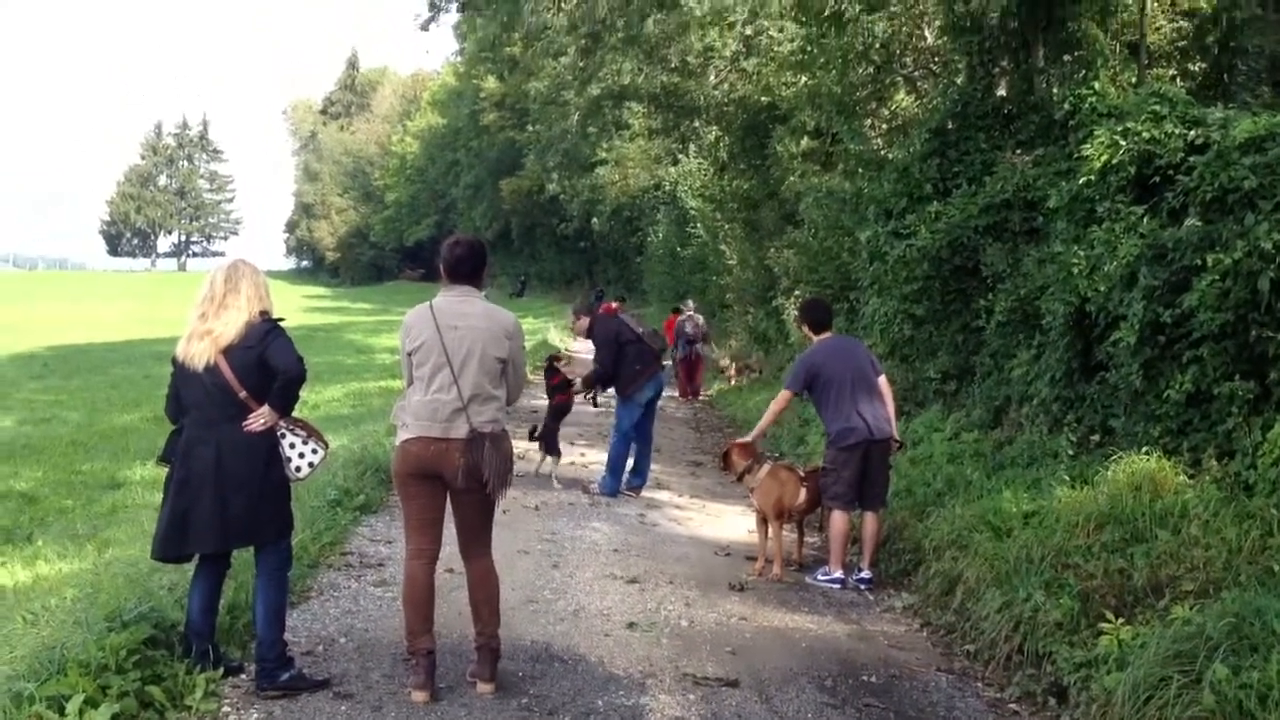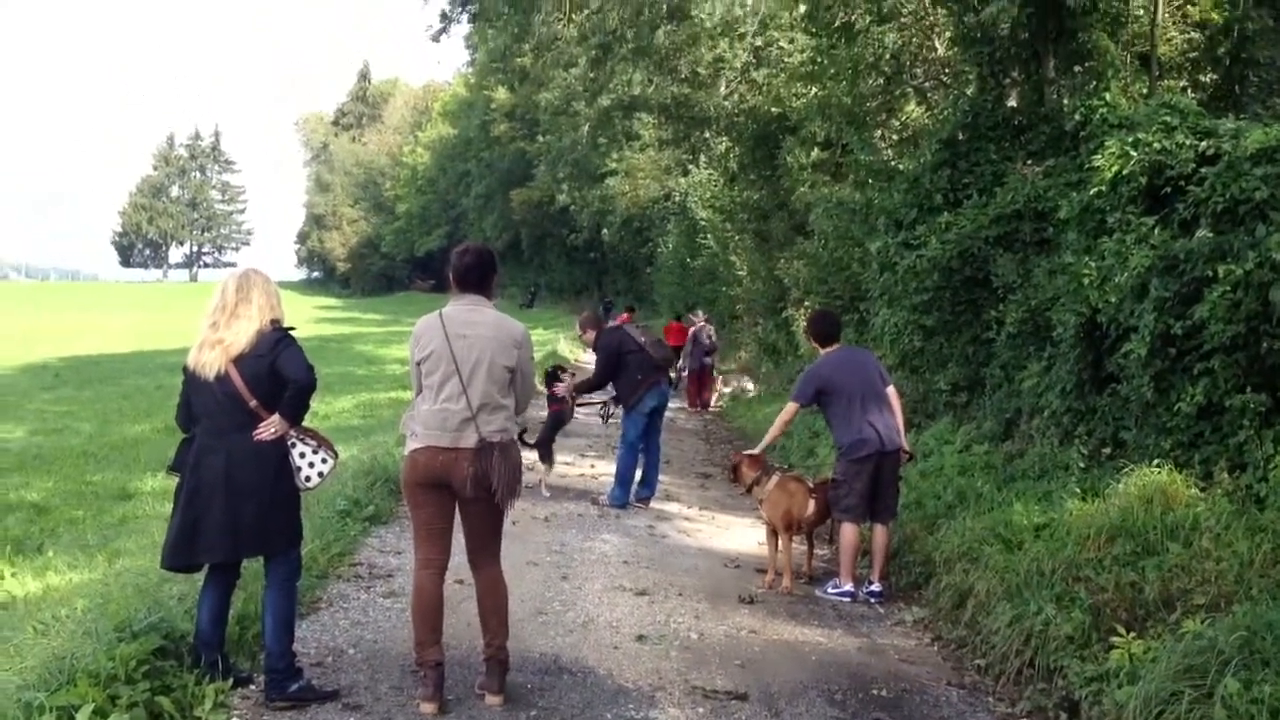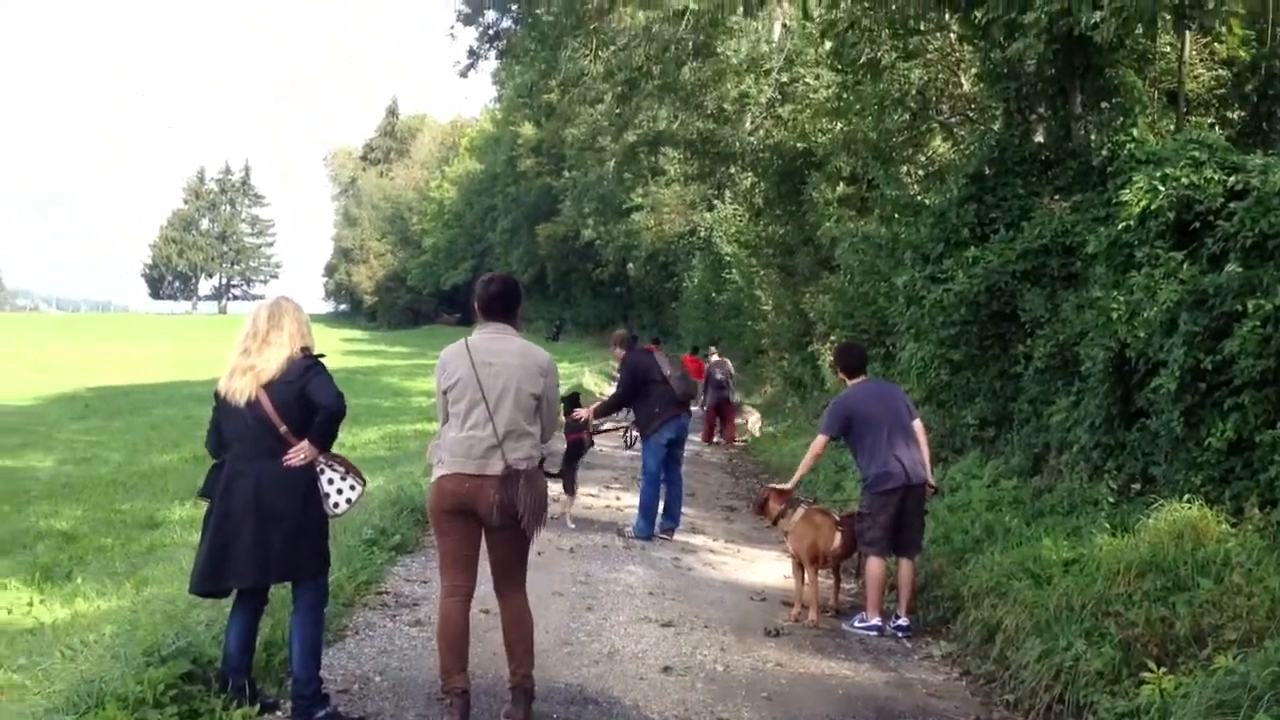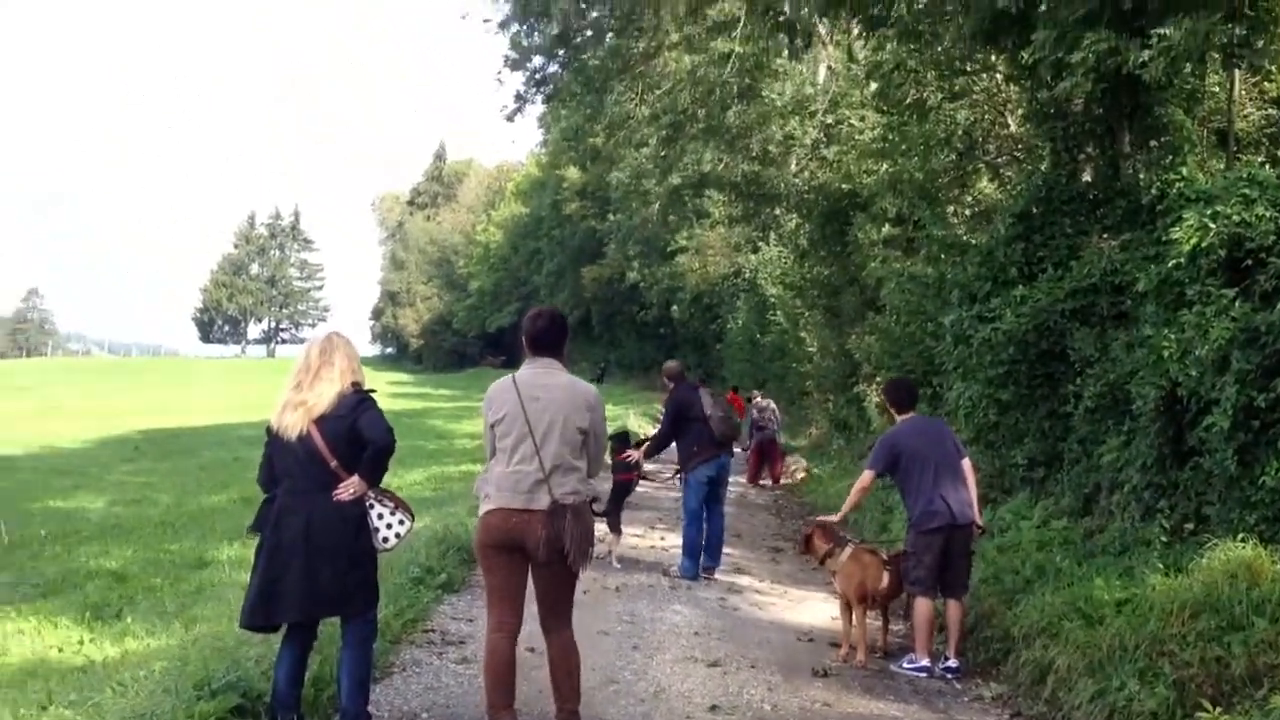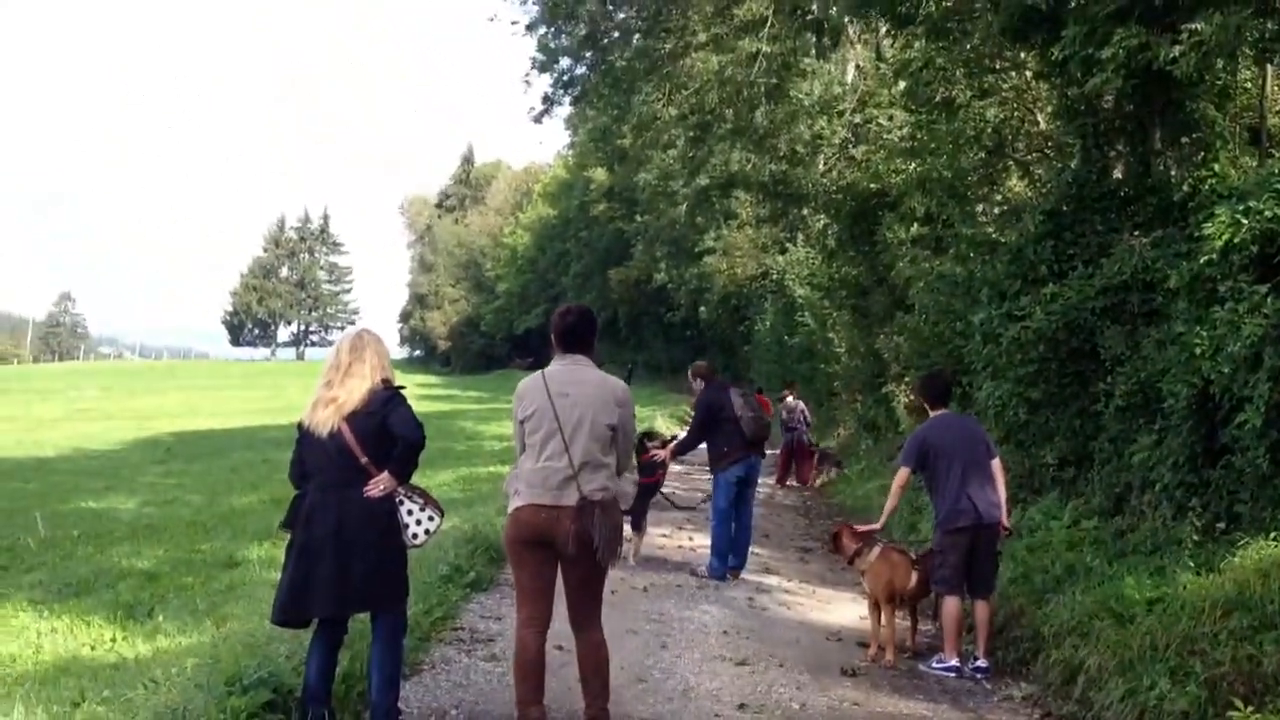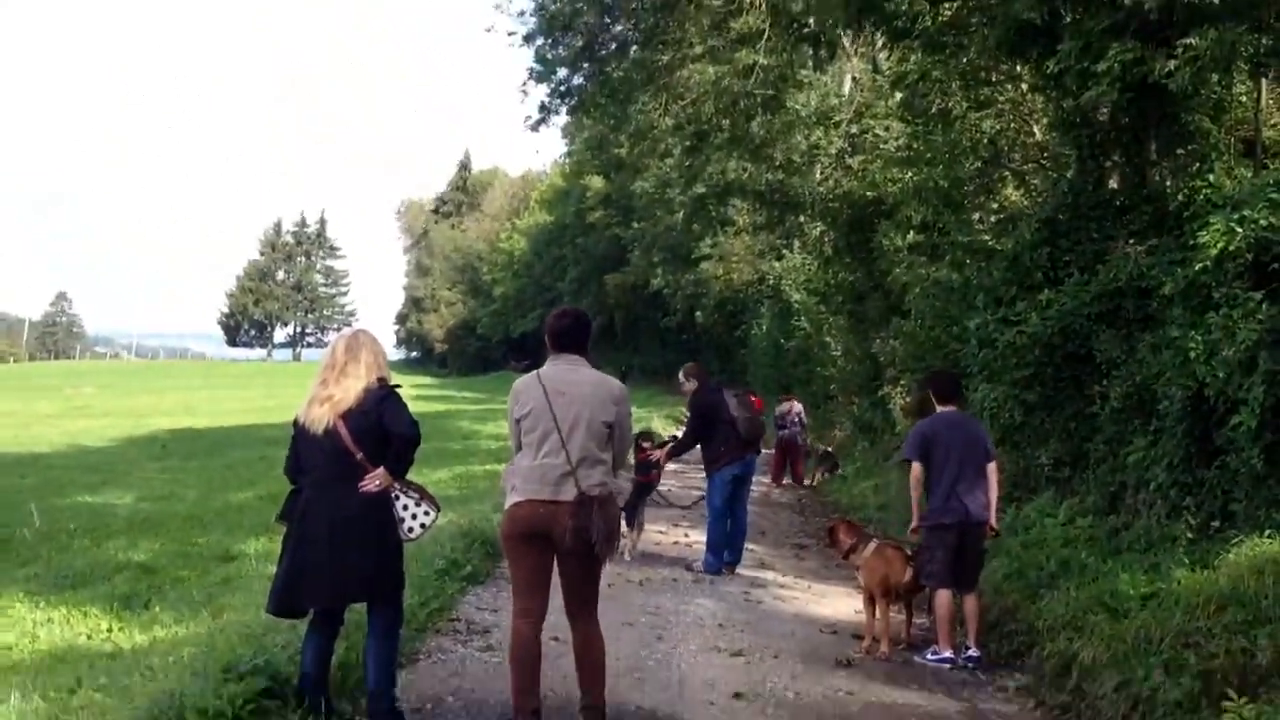
dt=0.5s
person 1, frame 1
left shoulder: (416, 319)
right shoulder: (504, 323)
left elbow: (409, 381)
right elbow: (513, 391)
left hip: (418, 443)
right hip: (478, 446)
left knee: (420, 553)
right knee: (478, 552)
left ankle: (421, 666)
right ankle: (486, 659)
person 1, frame 2
left shoulder: (425, 327)
right shoulder: (513, 332)
left elbow: (417, 390)
right elbow: (523, 400)
left hip: (427, 451)
right hip: (488, 456)
left knee: (428, 563)
right knee: (487, 563)
left ankle: (430, 676)
right ankle: (494, 672)
person 1, frame 3
left shoulder: (451, 356)
right shoulder: (539, 360)
left elbow: (443, 419)
right elbow: (548, 428)
left hip: (454, 478)
right hip: (513, 483)
left knee: (454, 590)
right knee: (512, 590)
person 1, frame 4
left shoulder: (498, 391)
right shoulder: (586, 395)
left elbow: (490, 454)
right elbow: (595, 463)
left hip: (501, 514)
left knee: (501, 626)
right knee: (558, 626)
person 1, frame 5
left shoulder: (528, 387)
right shoulder: (615, 391)
left elbow: (519, 450)
right elbow: (624, 460)
left hip: (530, 510)
right hip: (590, 514)
left knee: (530, 622)
right knee: (587, 623)
person 1, frame 6
left shoulder: (524, 387)
right shoulder: (612, 389)
left elbow: (515, 448)
right elbow: (620, 458)
left hip: (527, 507)
left knee: (526, 615)
right knee: (584, 616)
person 2, frame 1
left shoulder: (190, 343)
right shoulder: (262, 333)
left elbow: (175, 410)
right elbow: (292, 369)
right wrist: (275, 409)
left hip: (200, 464)
right hip: (250, 464)
left knee: (211, 558)
right knee: (272, 562)
left ankle: (200, 655)
right ankle: (273, 669)
person 2, frame 2
left shoulder: (201, 352)
right shoulder: (273, 341)
left elbow: (185, 418)
right elbow: (303, 379)
right wrist: (286, 418)
left hip: (211, 473)
right hip: (260, 472)
left knee: (221, 567)
right knee: (281, 570)
left ankle: (208, 665)
right ankle: (281, 680)
person 2, frame 3
left shoulder: (232, 378)
right shoulder: (303, 369)
left elbow: (215, 444)
right elbow: (332, 406)
right wrist: (316, 445)
left hip: (240, 498)
right hip: (290, 498)
left knee: (249, 593)
right knee: (308, 596)
person 2, frame 4
left shoulder: (284, 413)
right shoulder: (354, 404)
left elbow: (267, 479)
right elbow: (382, 441)
right wrist: (365, 479)
left hip: (291, 533)
right hip: (339, 533)
left knee: (299, 627)
right knee: (357, 629)
person 2, frame 5
left shoulder: (316, 410)
right shoulder: (384, 400)
left elbow: (298, 474)
right elbow: (412, 437)
right wrist: (395, 475)
left hip: (321, 528)
right hip: (370, 528)
left knee: (330, 623)
right knee: (387, 625)
person 2, frame 6
left shoulder: (312, 408)
right shoulder: (380, 398)
left elbow: (293, 469)
right elbow: (408, 432)
right wrist: (390, 472)
left hip: (317, 525)
right hip: (366, 526)
left knee: (326, 613)
right knee: (383, 614)
person 3, frame 1
left shoulder: (809, 359)
right shoulder: (858, 345)
left elbow: (779, 403)
right elbow: (885, 388)
left wrist: (754, 435)
right wrist: (894, 430)
left hip: (847, 437)
right hip: (880, 434)
left knee: (839, 505)
right knee: (871, 506)
left ankle: (835, 571)
right ankle: (865, 571)
person 3, frame 2
left shoulder: (817, 372)
right shoulder: (866, 356)
left elbow: (786, 416)
right elbow: (893, 397)
left wrist: (759, 449)
right wrist: (903, 440)
left hip: (857, 449)
right hip: (889, 445)
left knee: (849, 517)
right knee: (881, 518)
left ankle: (845, 584)
right ankle: (875, 584)
person 3, frame 3
left shoulder: (843, 403)
right shoulder: (893, 389)
left elbow: (817, 448)
right elbow: (919, 431)
left wrist: (792, 483)
right wrist: (928, 473)
left hip: (882, 481)
right hip: (914, 478)
left knee: (875, 550)
right knee: (907, 552)
left ankle: (872, 618)
right ankle: (902, 618)
person 3, frame 4
left shoulder: (892, 439)
right shoulder: (942, 427)
left elbow: (864, 484)
right elbow: (968, 469)
left wrist: (840, 515)
right wrist: (976, 512)
left hip: (928, 520)
right hip: (961, 518)
left knee: (922, 591)
right knee: (954, 593)
left ankle: (920, 659)
right ankle: (951, 659)
person 3, frame 5
left shoulder: (923, 435)
right shoulder: (973, 425)
left elbow: (900, 482)
right elbow: (997, 470)
left wrist: (881, 521)
right wrist: (1003, 513)
left hip: (954, 520)
right hip: (988, 518)
left knee: (950, 591)
right knee: (982, 592)
left ankle: (950, 659)
right ankle: (980, 659)
person 3, frame 6
left shoulder: (924, 429)
right shoulder: (977, 427)
left elbow: (916, 477)
right elbow: (992, 473)
left wrist: (916, 517)
right wrist: (992, 514)
left hip: (942, 516)
right hip: (976, 516)
left knee: (941, 585)
right knee: (969, 586)
left ankle: (944, 650)
right ankle: (973, 649)
person 4, frame 1
left shoulder: (602, 330)
right shoulder: (609, 324)
left elbow: (605, 368)
left wrist: (585, 383)
right wrist: (599, 385)
left hip: (637, 383)
right hip: (653, 378)
left knee: (621, 435)
right knee: (643, 435)
left ankle: (609, 486)
right ankle: (635, 483)
person 4, frame 2
left shoulder: (606, 342)
right shoulder: (618, 334)
left elbow: (600, 379)
left wrist: (573, 388)
right wrist: (620, 397)
left hip: (643, 392)
right hip: (660, 386)
left knee: (629, 445)
right knee: (651, 444)
left ankle: (618, 497)
right ankle: (644, 495)
person 4, frame 3
left shoulder: (631, 362)
right shoulder: (649, 358)
left elbow: (621, 398)
left wrist: (593, 412)
right wrist: (637, 418)
left hip: (661, 423)
right hip: (680, 417)
left knee: (650, 477)
right knee: (673, 474)
left ankle: (643, 529)
right ankle: (668, 527)
person 4, frame 4
left shoulder: (676, 397)
right shoulder: (703, 393)
left elbow: (666, 434)
left wrist: (644, 452)
left hip: (700, 461)
right hip: (722, 456)
left knee: (693, 515)
right knee: (715, 513)
left ankle: (689, 568)
right ankle: (709, 565)
person 4, frame 5
left shoulder: (706, 398)
right shoulder: (731, 393)
left elbow: (696, 435)
left wrist: (672, 452)
left hip: (730, 461)
right hip: (753, 457)
left knee: (721, 516)
right knee: (743, 514)
left ankle: (717, 568)
right ankle: (735, 566)
person 4, frame 6
left shoulder: (700, 399)
right shoulder: (720, 394)
left elbow: (692, 436)
left wrist: (668, 453)
right wrist: (674, 448)
left hip: (725, 460)
right hip: (747, 455)
left knee: (717, 512)
right knee: (738, 511)
left ankle: (713, 563)
right ankle: (731, 561)
